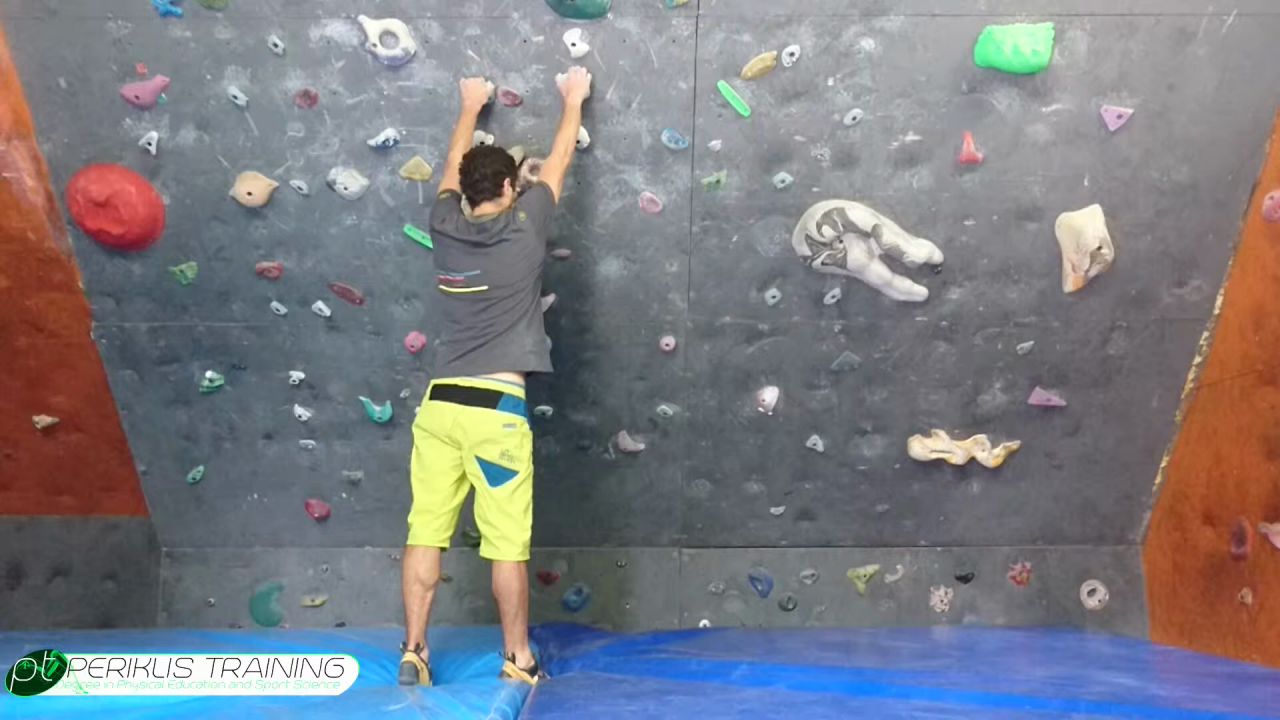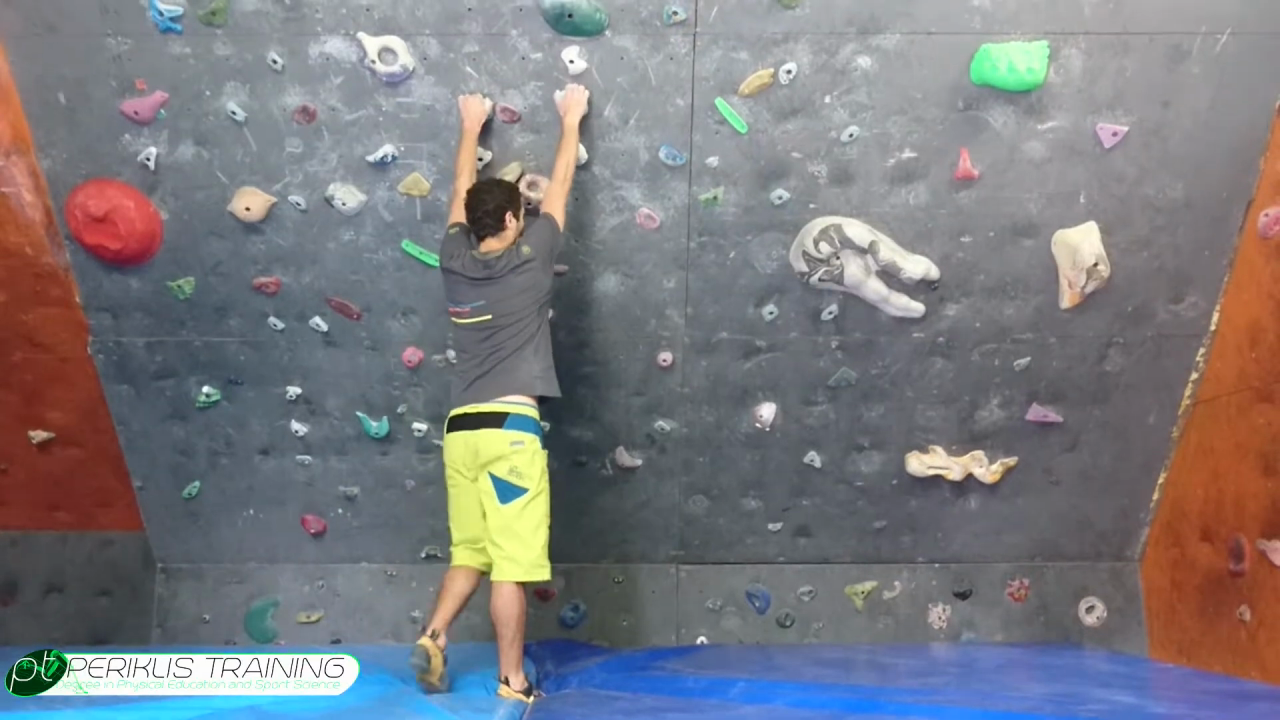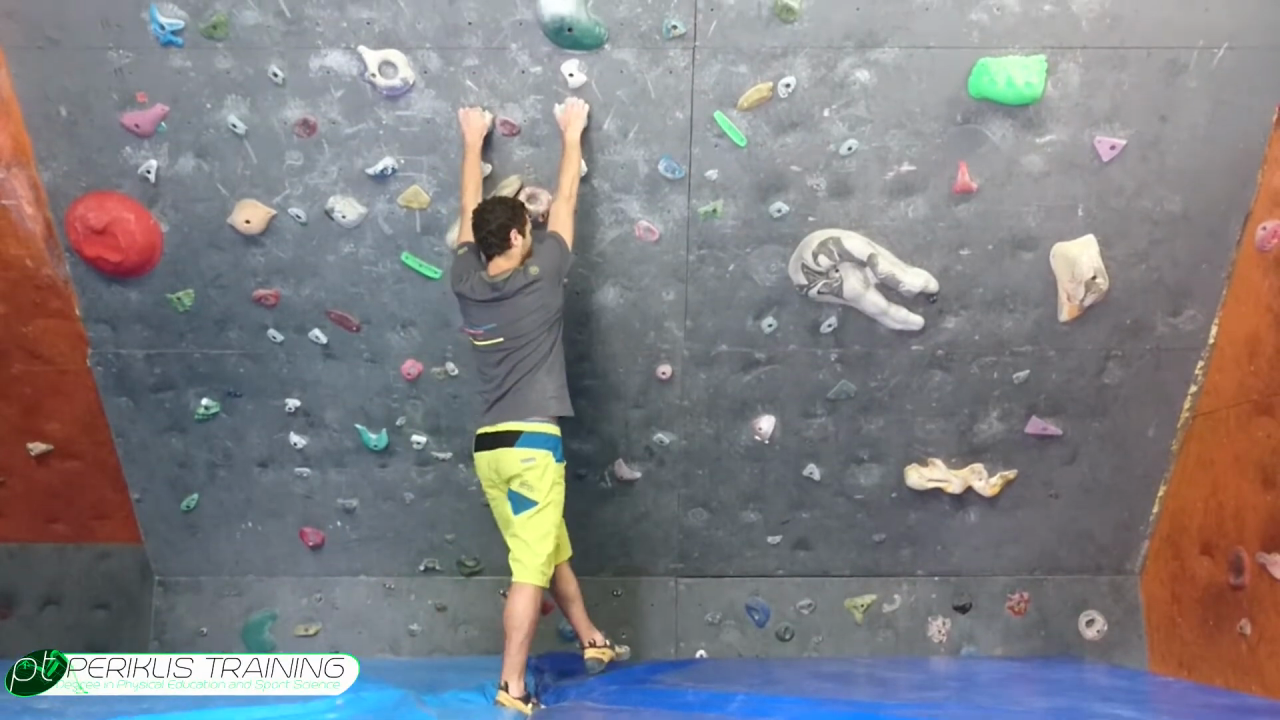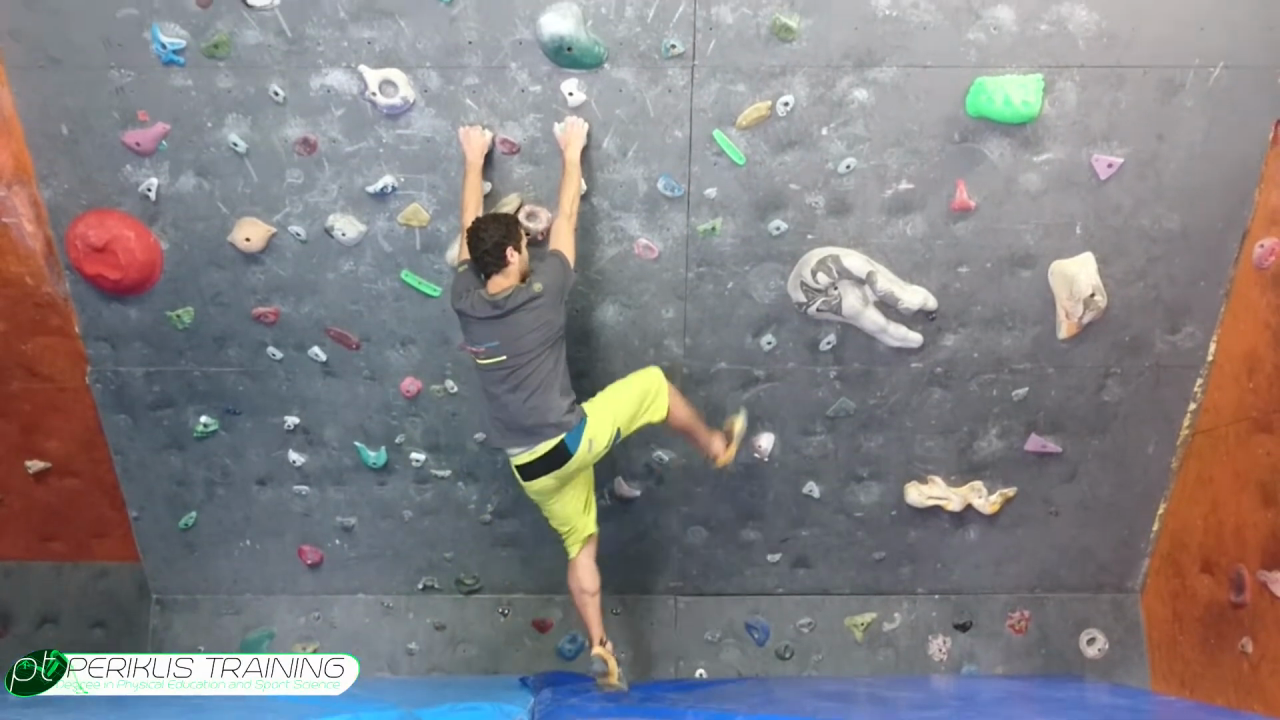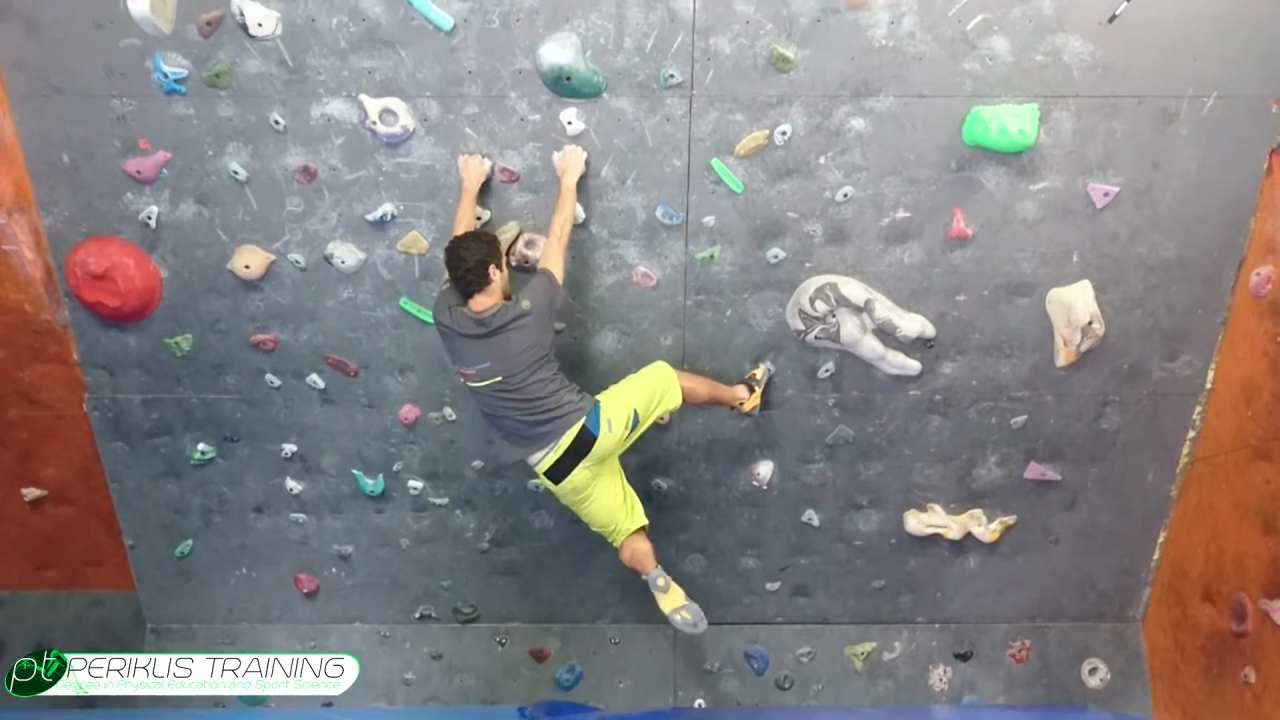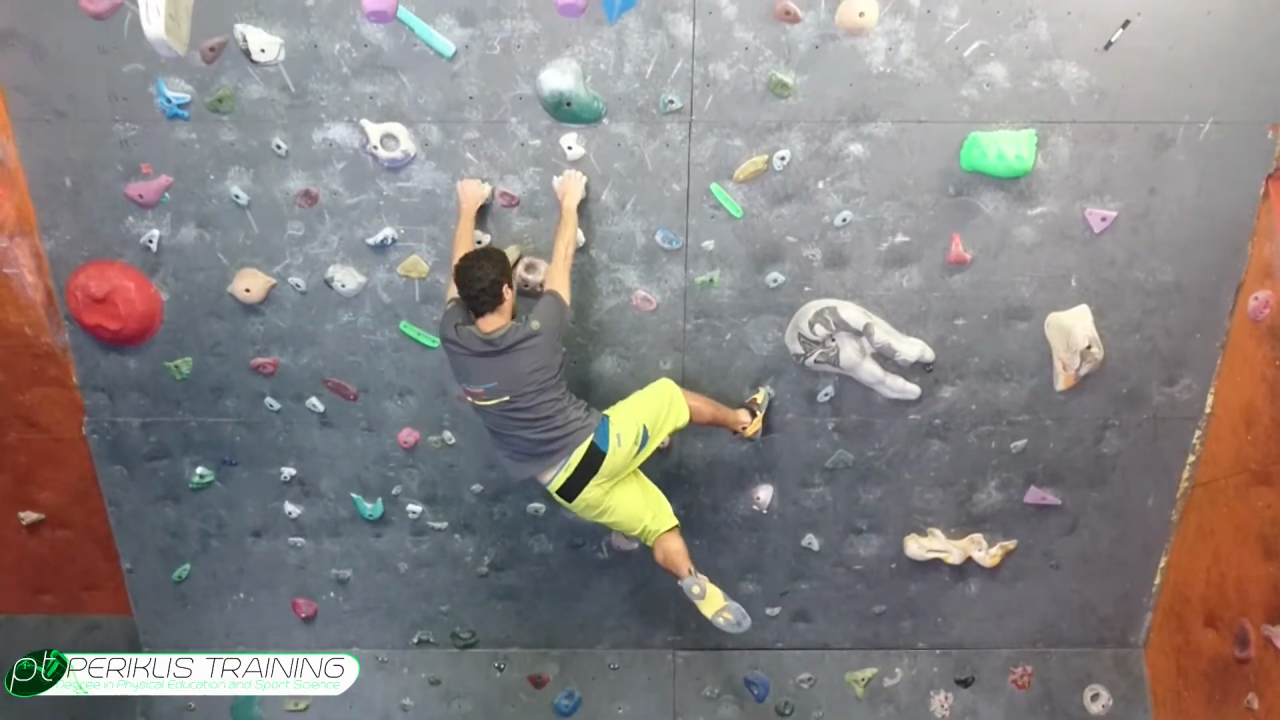
dt=0.7s
person 1, frame 1
left shoulder: (445, 228)
right shoulder: (523, 228)
left elbow: (454, 168)
right elbow: (557, 162)
left wrist: (470, 107)
right wrist: (573, 100)
left hip: (440, 403)
right hip: (495, 406)
left knee: (427, 532)
right knee: (507, 540)
left ankle: (413, 651)
right ankle: (518, 656)
person 1, frame 2
left shoulder: (454, 260)
right shoulder: (529, 259)
left elbow: (462, 194)
right elbow: (560, 186)
left wrist: (471, 128)
right wrist: (571, 121)
left hip: (459, 429)
right hip: (511, 427)
left knee: (471, 551)
right knee: (513, 562)
left ankle: (432, 638)
right ankle: (511, 679)
person 1, frame 3
left shoulder: (465, 283)
right shoulder: (540, 278)
left elbow: (469, 211)
right elbow: (564, 203)
left wrist: (473, 140)
right wrist: (572, 135)
left hip: (487, 446)
right hip: (530, 443)
left knee: (552, 552)
right knee: (530, 569)
left ankle: (591, 641)
person 1, frame 4
left shoulder: (464, 300)
right shoulder: (541, 294)
left elbow: (473, 229)
right elbow: (565, 221)
left wrist: (473, 160)
right wrist: (571, 154)
left hip: (526, 463)
right hip: (570, 440)
left knee: (580, 543)
right knee: (654, 384)
left ankle: (599, 645)
right ankle: (715, 443)
person 1, frame 5
left shoulder: (446, 320)
right shoulder: (527, 312)
left elbow: (461, 252)
right elbow: (556, 241)
left wrist: (470, 186)
right wrist: (568, 178)
left hip: (556, 468)
right hip: (589, 429)
left knee: (628, 533)
right knee: (665, 378)
left ankle: (655, 574)
right ankle: (741, 394)
person 1, frame 6
left shoulder: (453, 339)
right shoulder: (537, 332)
left elbow: (460, 269)
right elbow: (561, 262)
left wrist: (468, 207)
right wrist: (569, 202)
left hip: (570, 486)
right hip: (600, 445)
left knee: (662, 531)
right knee: (670, 395)
left ankle: (692, 581)
right ankle: (742, 418)
